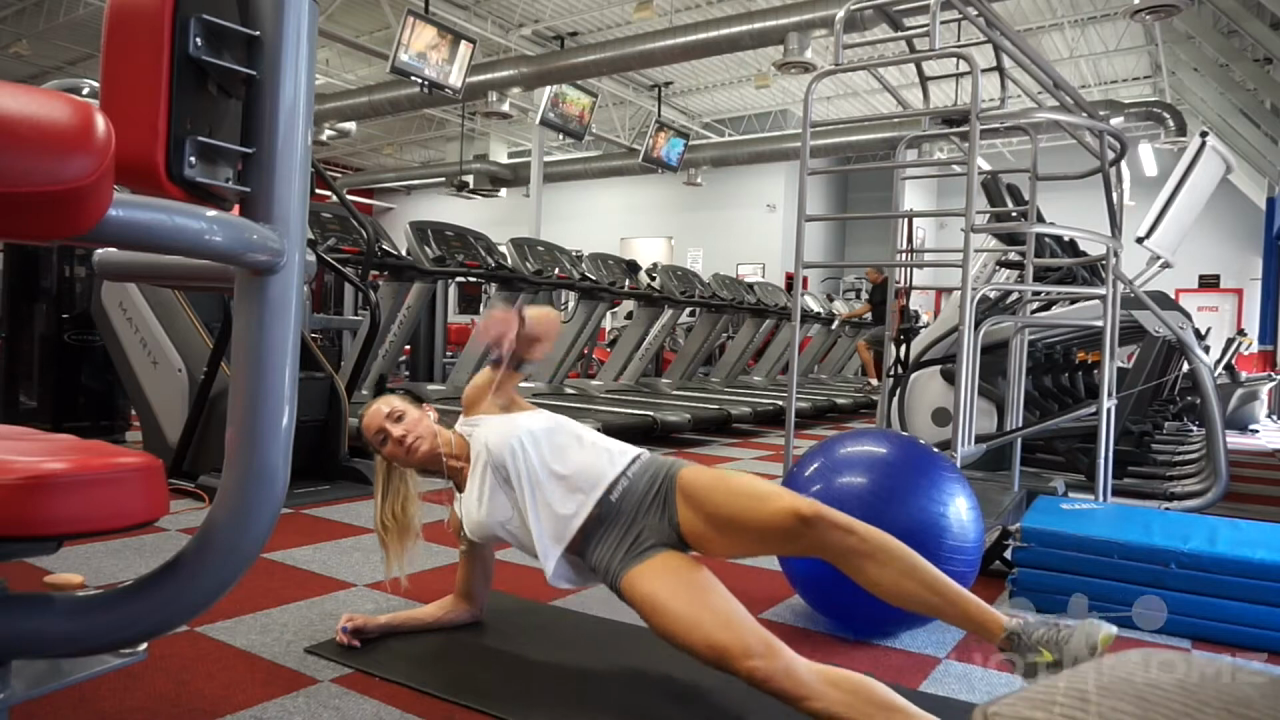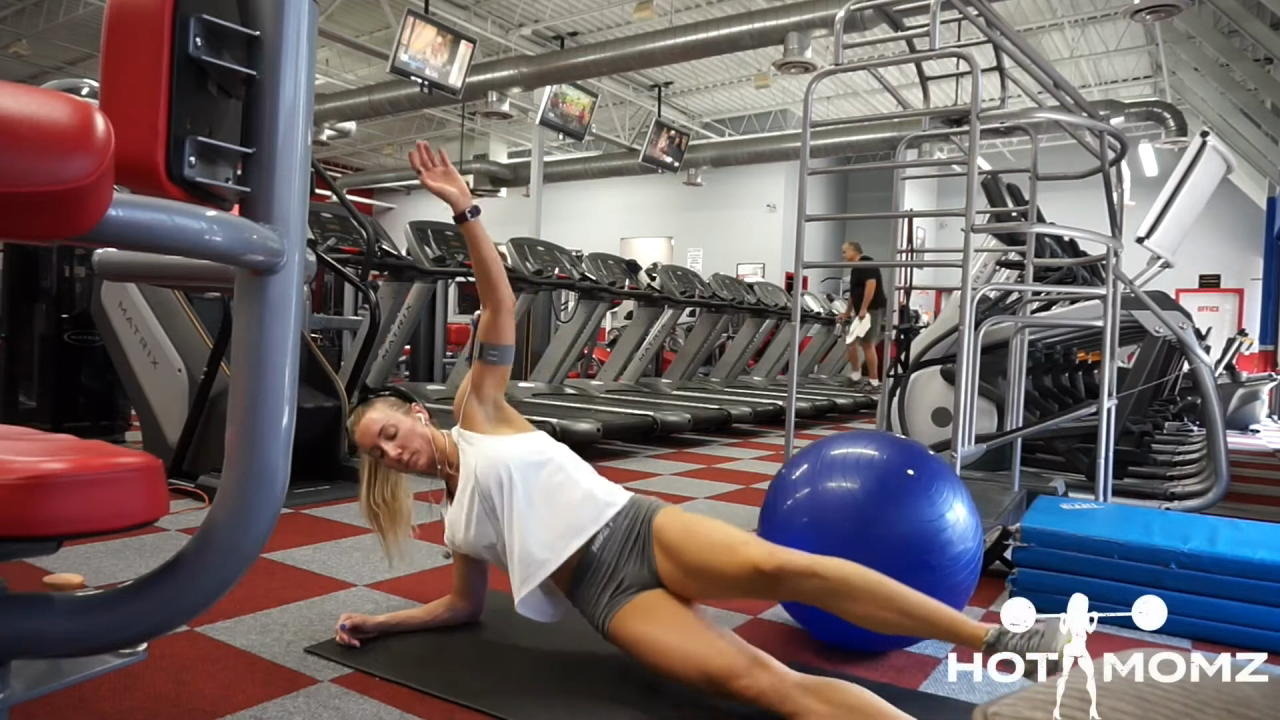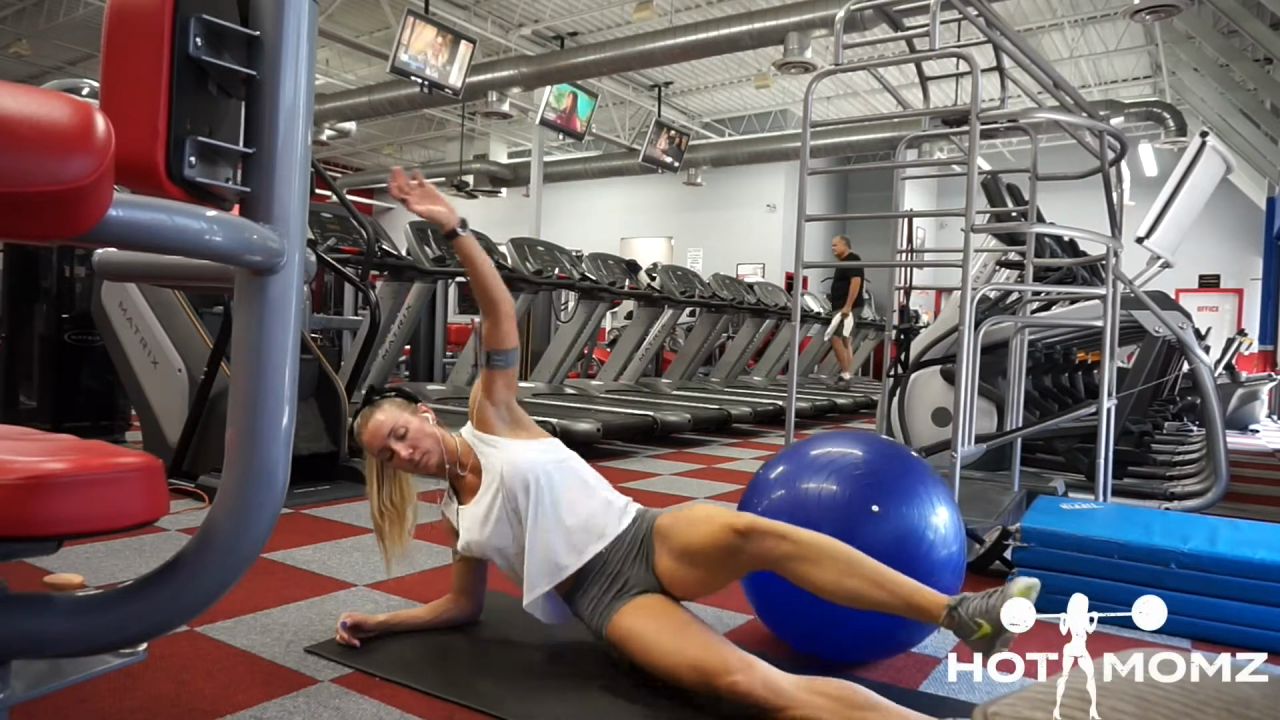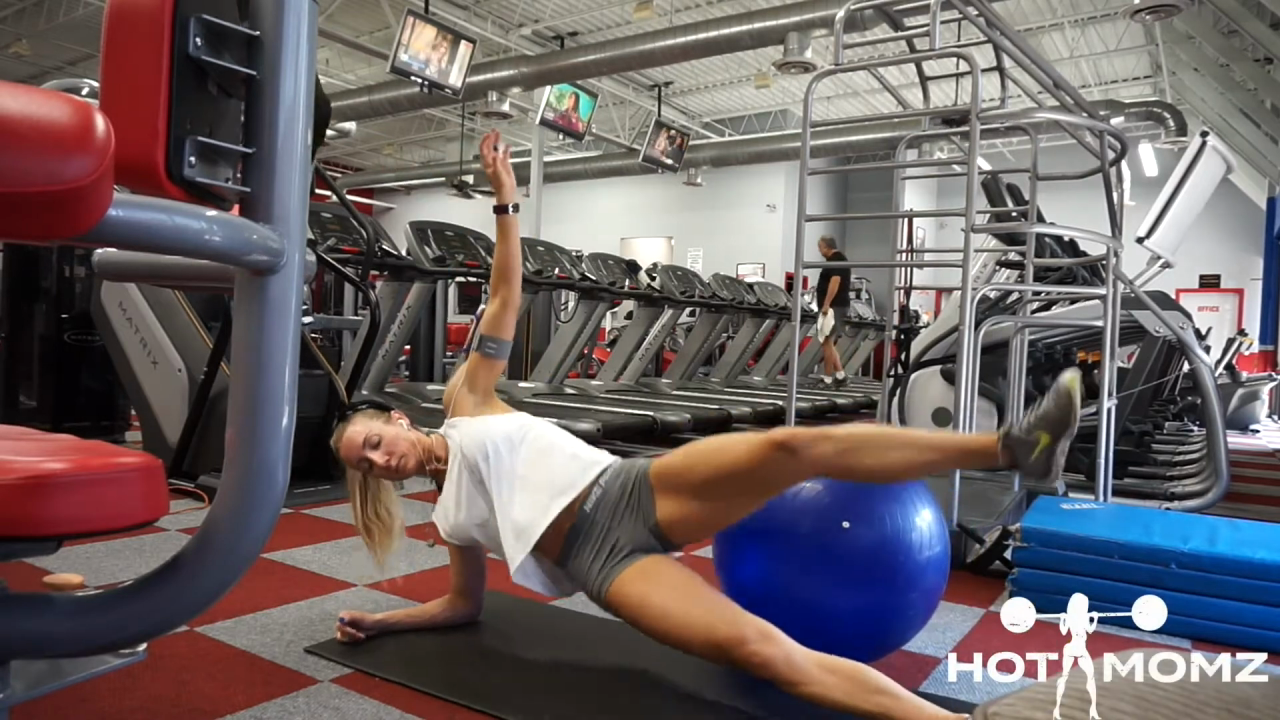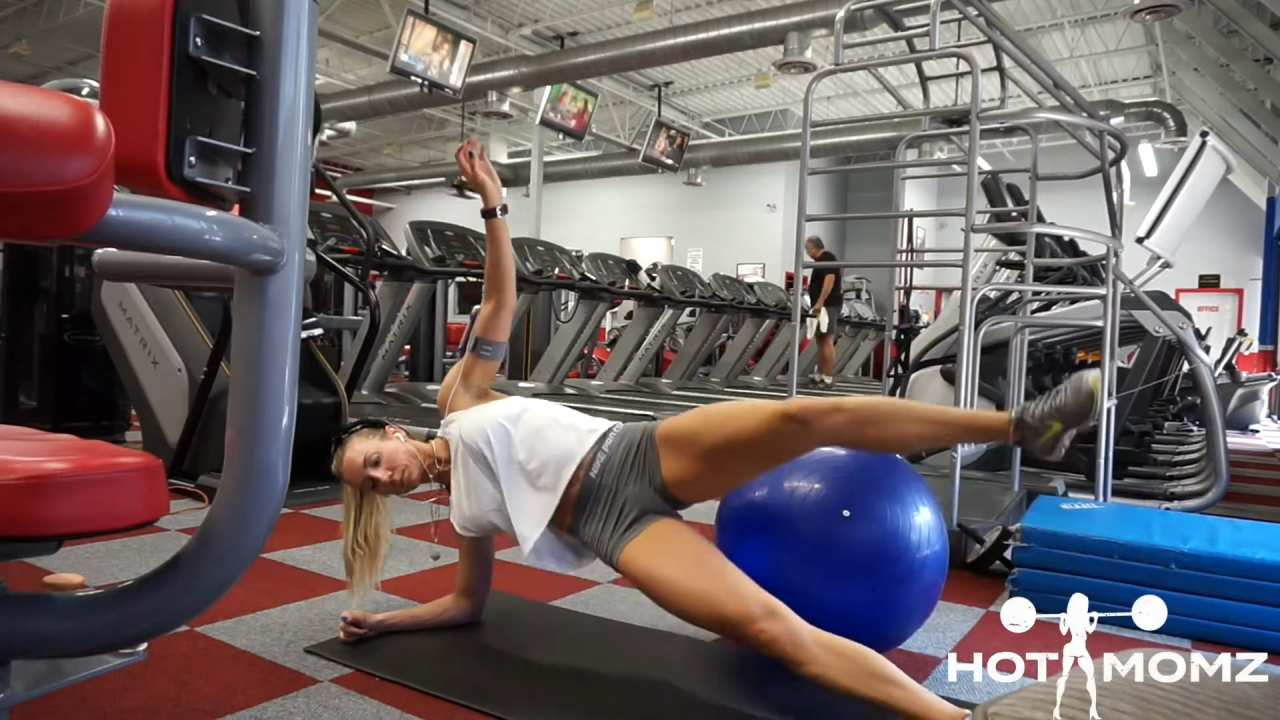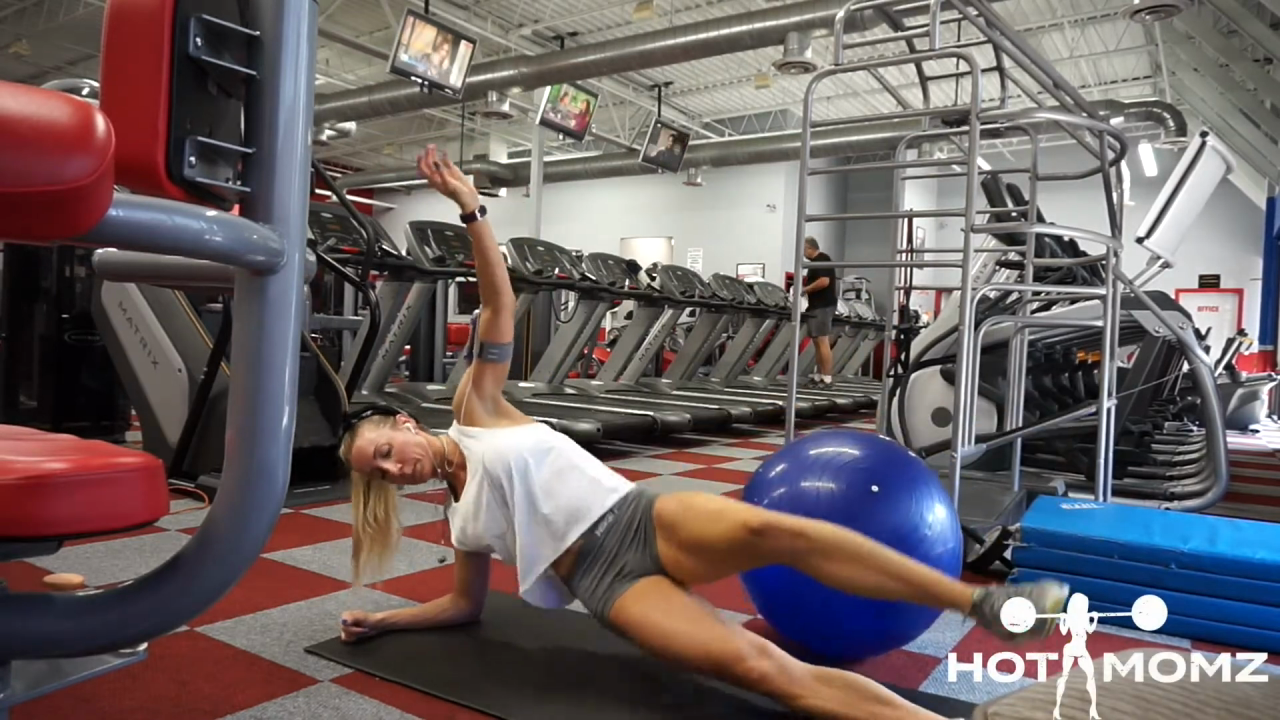
dt=0.7s
person 1, frame 1
left shoulder: (482, 400)
right shoulder: (465, 511)
left elbow: (550, 325)
right elbow: (465, 605)
left wrist: (514, 327)
right wrist: (379, 623)
left hip: (655, 485)
right hip: (626, 551)
left knee: (817, 521)
left ankle: (1013, 634)
person 1, frame 2
left shoulder: (475, 409)
right shoulder: (453, 519)
left elbow: (499, 304)
right elbow: (464, 606)
left wrist: (463, 210)
right wrist: (380, 624)
left hip: (637, 530)
right hip: (610, 597)
left knee: (783, 568)
left ankle: (994, 641)
person 1, frame 3
left shoulder: (490, 416)
right shoulder: (459, 515)
left elbow: (503, 312)
right elbow: (462, 606)
left wrist: (452, 226)
right wrist: (376, 622)
left hip: (646, 538)
right hip: (609, 598)
left knee: (749, 531)
left ankle: (960, 613)
person 1, frame 4
left shoulder: (463, 402)
right shoulder: (450, 515)
left elbow: (507, 299)
right elbow: (464, 605)
left wrist: (505, 199)
right wrist: (377, 622)
left hip: (632, 496)
right hip: (603, 562)
left knee: (786, 447)
right knee: (760, 651)
left ankle: (1005, 445)
person 1, frame 5
left shoulder: (459, 396)
right shoulder: (464, 508)
left elbow: (501, 296)
right elbow: (469, 602)
left wrist: (490, 202)
right wrist: (380, 621)
left hip: (644, 456)
right hip: (616, 522)
left knee: (804, 417)
right knee: (769, 627)
left ankle: (1016, 423)
person 1, frame 6
left shoulder: (472, 406)
right shoulder: (460, 519)
left elbow: (500, 305)
right elbow: (465, 605)
left wrist: (470, 207)
right wrist: (381, 620)
left hip: (643, 517)
right hip: (612, 578)
left knee: (772, 532)
left ankle: (980, 600)
